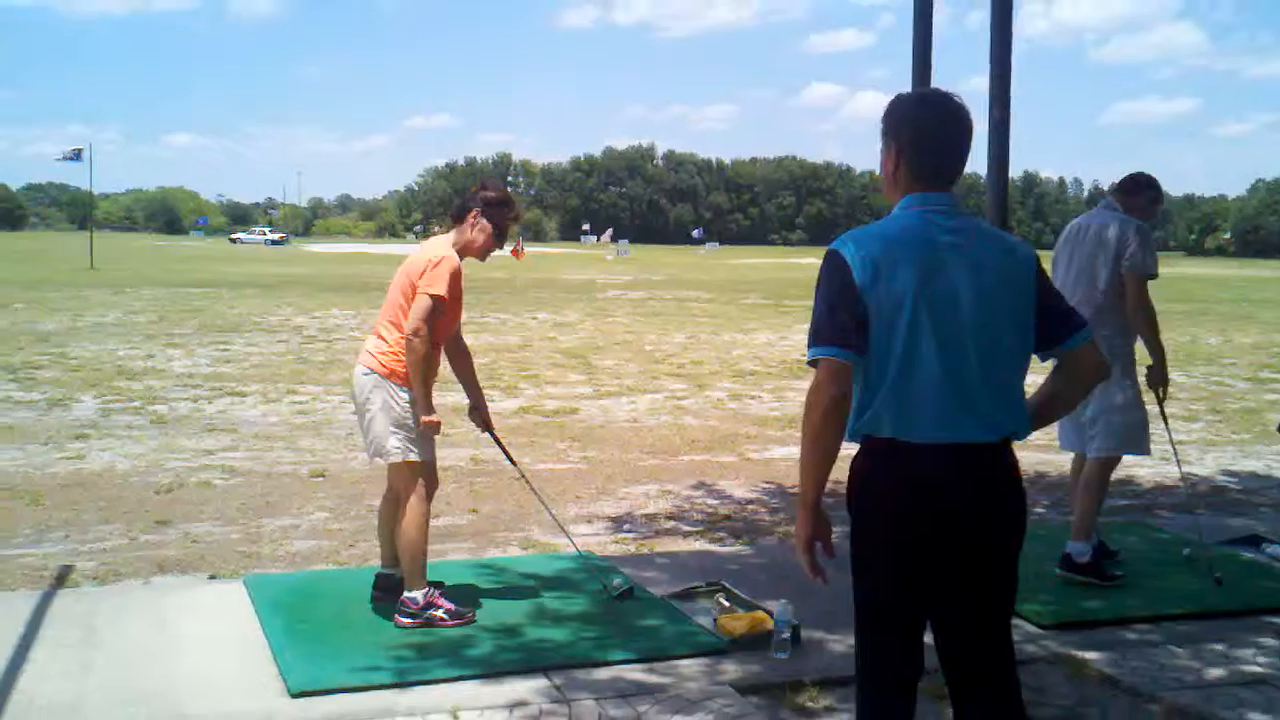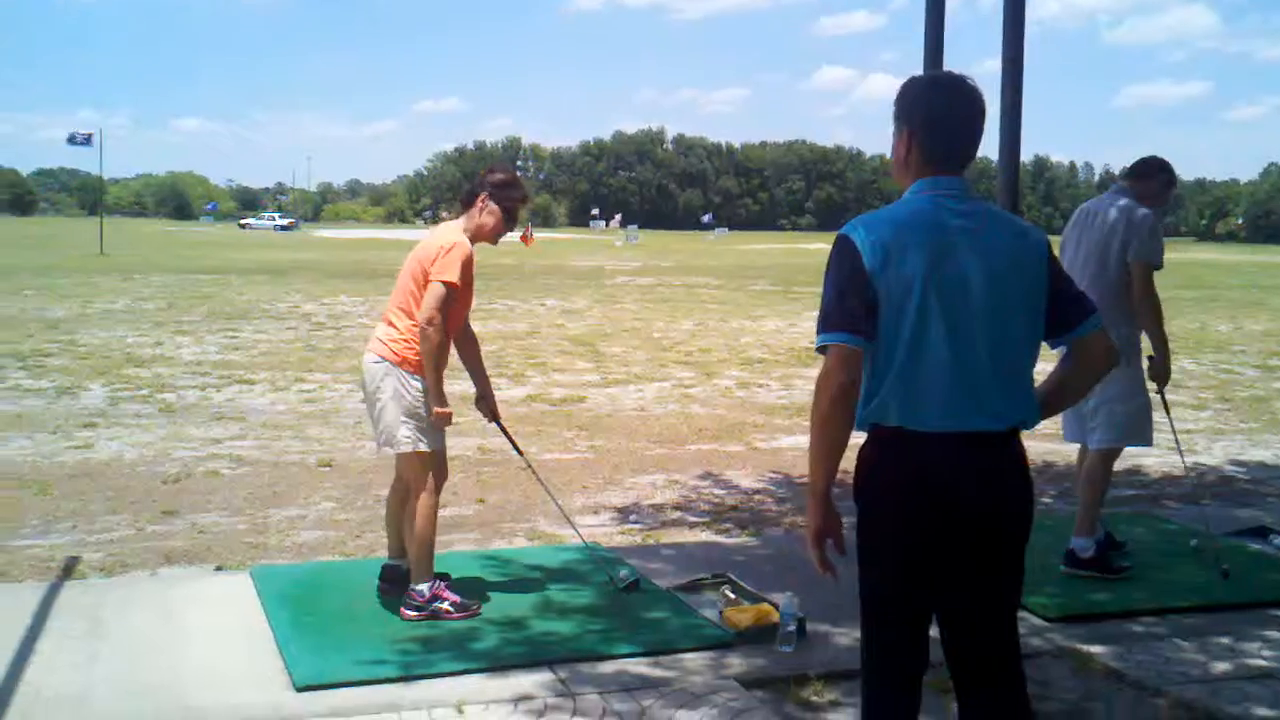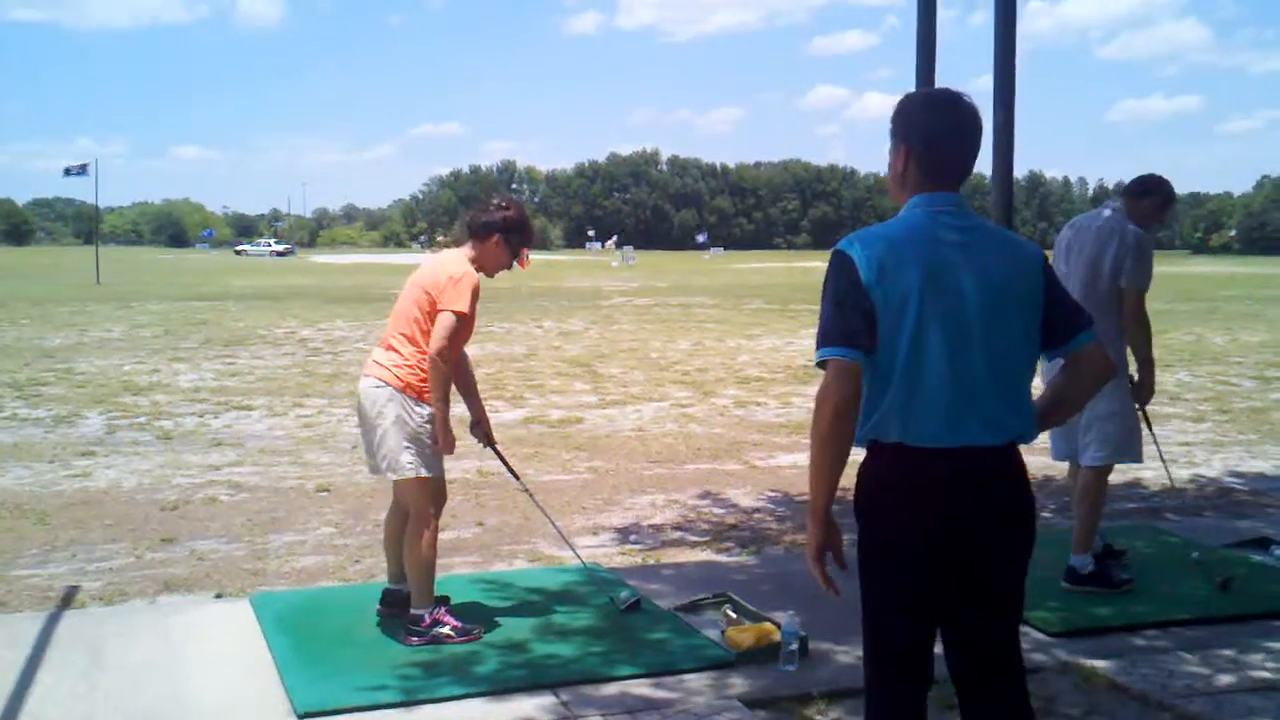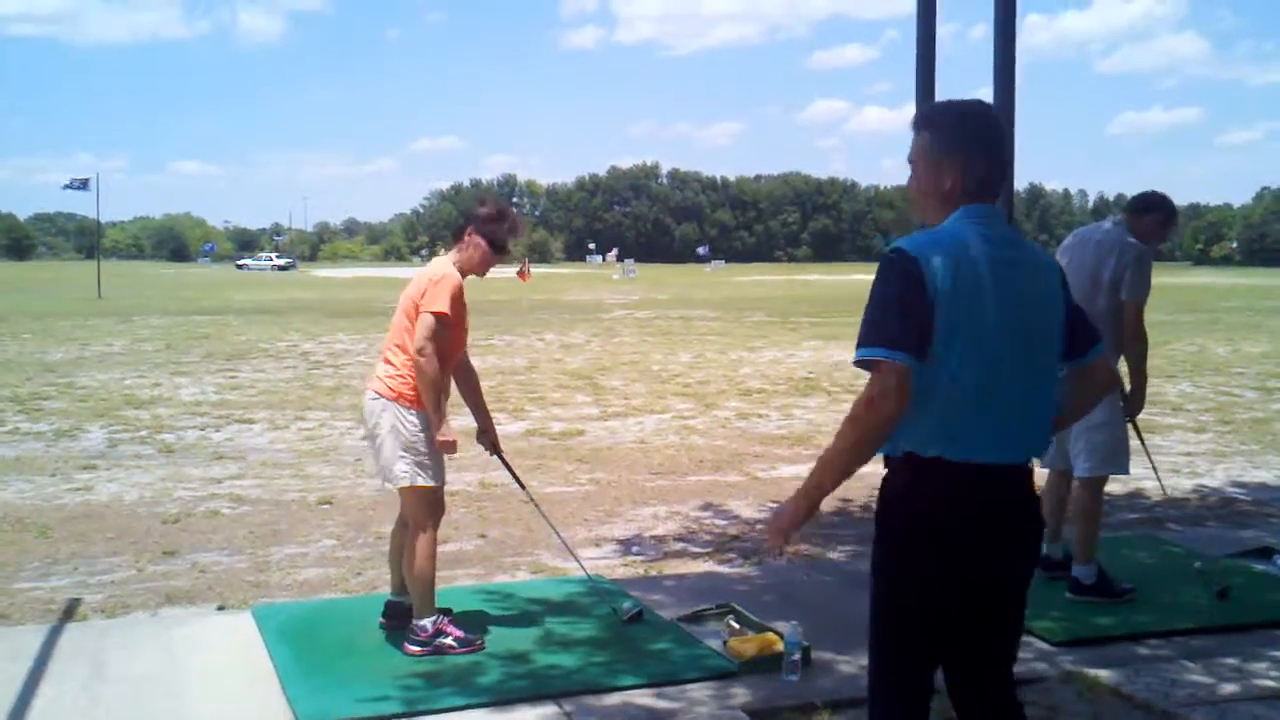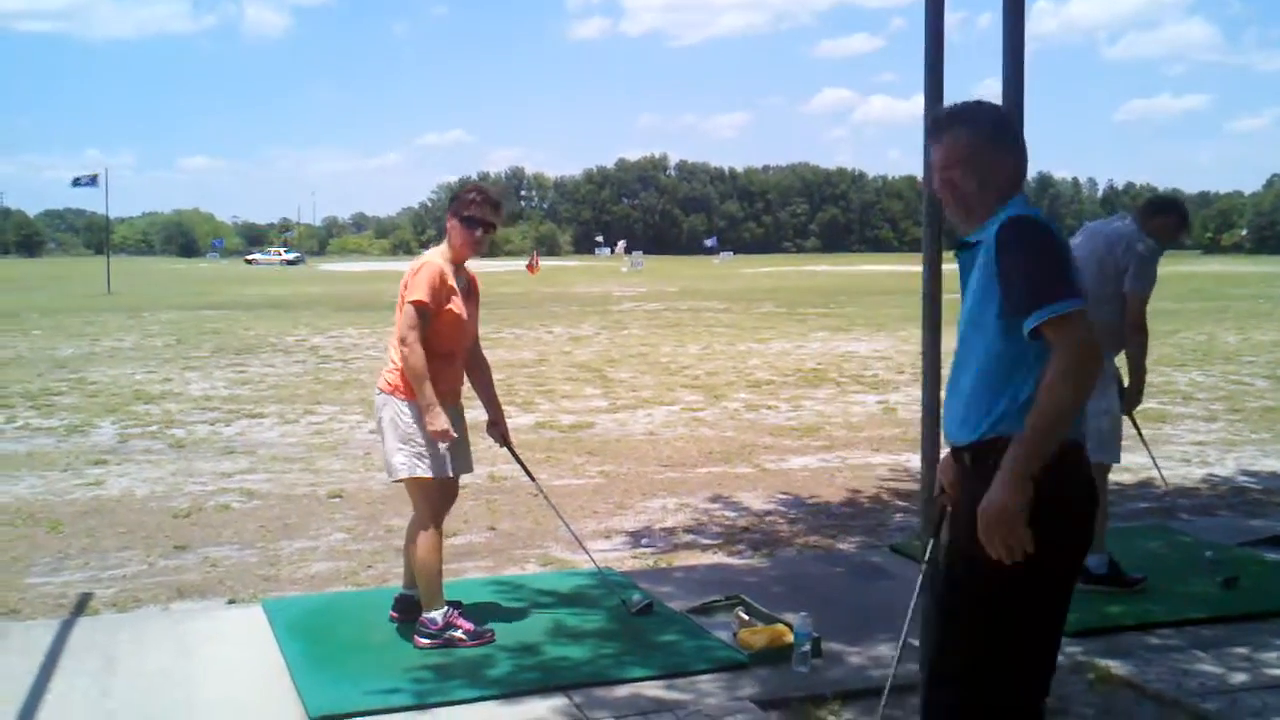
dt=0.3s
person 1, frame 1
left shoulder: (857, 255)
right shoulder: (1012, 256)
left elbow: (832, 391)
right elbow: (1087, 362)
left wrist: (809, 503)
left hip: (894, 482)
right hip: (988, 481)
right knee: (987, 669)
person 1, frame 2
left shoulder: (866, 239)
right shoulder: (1023, 241)
left elbow: (840, 379)
right elbow: (1097, 349)
left wrist: (818, 495)
left hip: (902, 470)
right hip: (996, 470)
left knee: (893, 664)
right knee: (992, 661)
person 1, frame 3
left shoulder: (864, 256)
right shoulder: (1021, 256)
left elbow: (840, 395)
right elbow: (1094, 361)
left wrist: (819, 510)
left hip: (901, 486)
right hip: (996, 484)
person 1, frame 4
left shoulder: (917, 258)
right shoulder: (1042, 267)
left elbow: (888, 395)
right elbow: (1100, 377)
left wrist: (810, 492)
left hip: (931, 499)
right hip: (1011, 497)
person 1, frame 5
left shoulder: (1019, 232)
right shoulder: (998, 242)
left elbow: (1077, 351)
left wrist: (1013, 474)
right wrist: (964, 456)
left hip: (1024, 490)
right hip: (1037, 483)
person 2, frame 1
left shoulder: (440, 257)
right shoulder: (444, 260)
left elbow: (452, 342)
right elbow: (415, 333)
left wrist: (477, 401)
right wrist: (424, 405)
left hip: (383, 377)
right hip: (393, 381)
left knee: (402, 484)
right knee: (419, 487)
left ankle: (390, 577)
right ankle: (416, 600)
person 2, frame 2
left shoulder: (449, 240)
right shoulder: (456, 246)
left elbow: (459, 328)
right elbow: (428, 321)
left wrist: (484, 390)
right wrist: (436, 395)
left hip: (388, 364)
right hip: (402, 369)
left knee: (410, 474)
right knee: (429, 478)
left ankle: (397, 568)
right ankle: (422, 593)
person 2, frame 3
left shoulder: (444, 264)
right shoulder: (462, 276)
left elbow: (455, 353)
right elbow: (437, 352)
left wrist: (479, 415)
right wrist: (442, 423)
left hip: (380, 385)
right hip: (402, 394)
left knee: (407, 499)
right knee: (428, 503)
left ankle: (397, 592)
right ankle: (423, 617)
person 2, frame 4
left shoulder: (448, 281)
right shoulder: (445, 278)
left elbow: (459, 363)
right elbow: (422, 351)
left wrist: (485, 422)
right wrist: (440, 423)
left hip: (402, 405)
right hip: (404, 405)
left knee: (415, 509)
right knee: (427, 514)
left ankle: (400, 603)
right ankle: (425, 627)
person 2, frame 5
left shoulder: (467, 280)
right shoulder: (431, 269)
left elbow: (471, 354)
right elbow: (408, 341)
left wrist: (495, 413)
right wrist: (431, 410)
left hip: (438, 401)
right hip: (411, 401)
left knee: (439, 498)
right knee: (431, 508)
left ankle: (410, 597)
right ankle: (433, 620)
person 3, frame 1
left shoulder: (1072, 227)
right shoulder: (1132, 230)
right elbow: (1137, 304)
right wrist: (1158, 360)
right hip: (1107, 357)
left knee: (1085, 452)
right knee: (1105, 454)
left ankle: (1087, 539)
right ankle: (1077, 553)
person 3, frame 2
left shoulder: (1083, 212)
right shoulder: (1140, 218)
right elbow: (1142, 294)
right wrist: (1162, 351)
right hip: (1111, 346)
left knee: (1091, 443)
right knee: (1106, 446)
left ankle: (1094, 532)
right ankle: (1081, 547)
person 3, frame 3
left shoulder: (1075, 225)
right shoulder: (1133, 237)
right elbow: (1133, 317)
right wrist: (1146, 372)
left hip: (1060, 358)
left knee: (1080, 458)
right knee: (1097, 462)
left ankle: (1091, 545)
right ankle: (1081, 565)
person 3, frame 4
left shoulder: (1077, 237)
right shoulder: (1134, 251)
right elbow: (1131, 329)
right wrist: (1138, 387)
left knee: (1061, 466)
right knee: (1091, 474)
left ankle: (1052, 552)
right ankle: (1084, 574)
person 3, frame 5
left shoulder: (1093, 229)
right shoulder: (1141, 246)
right elbow: (1134, 323)
right wrist: (1137, 381)
right knee: (1095, 463)
right ankle: (1096, 565)
